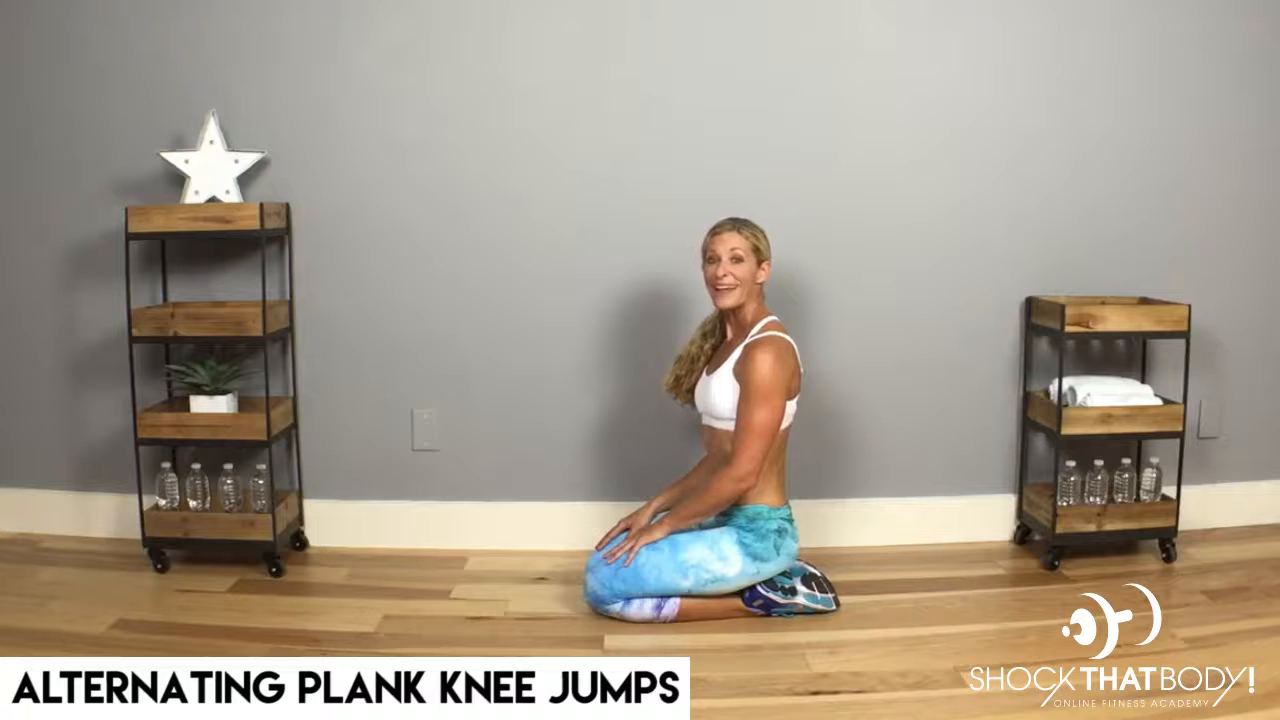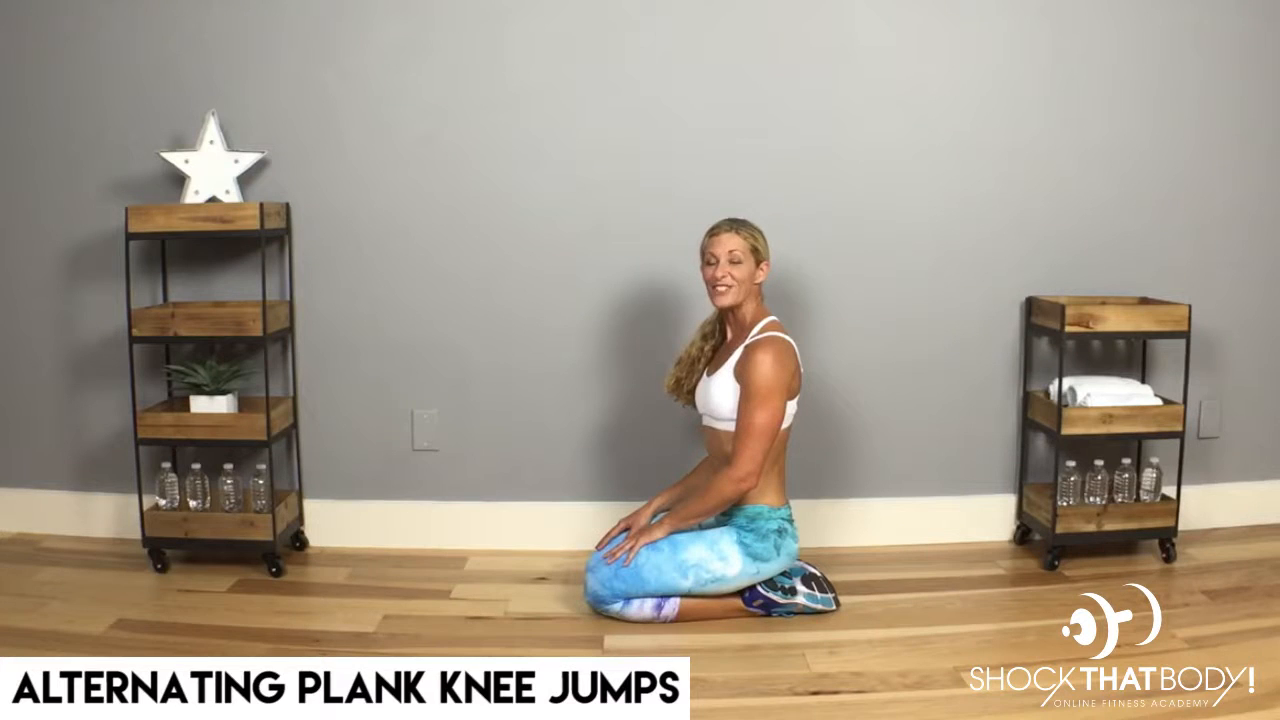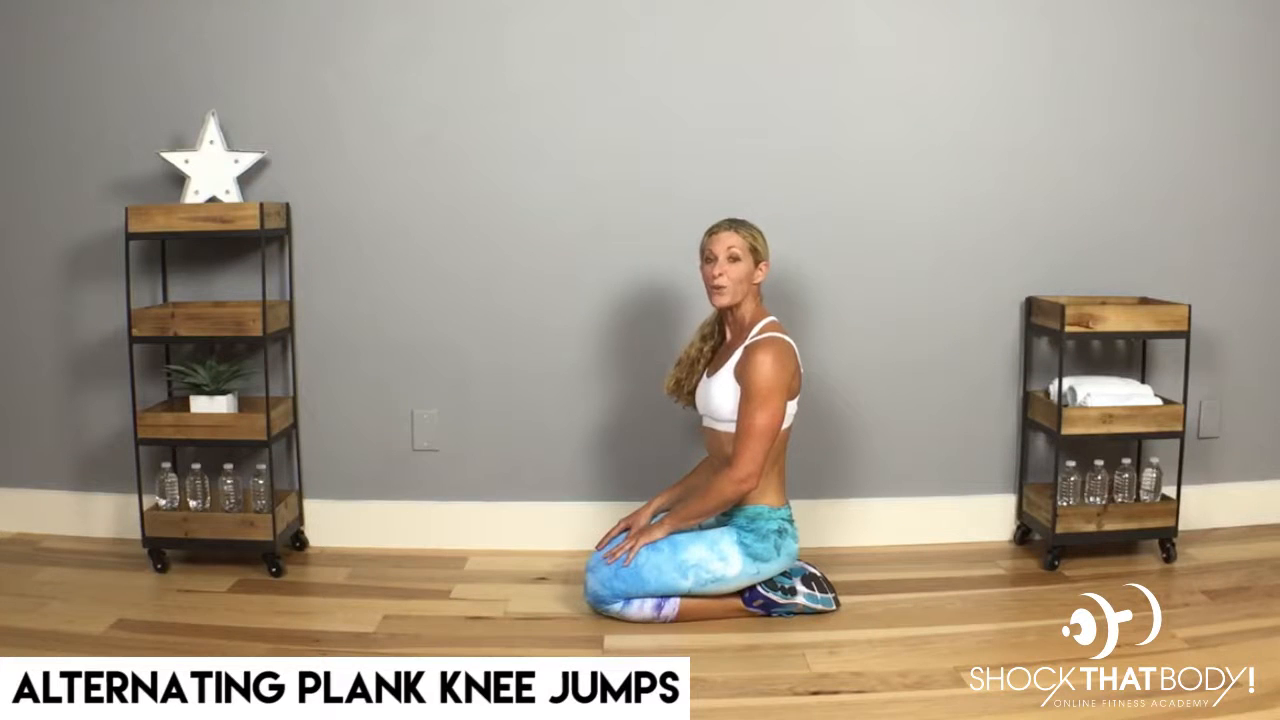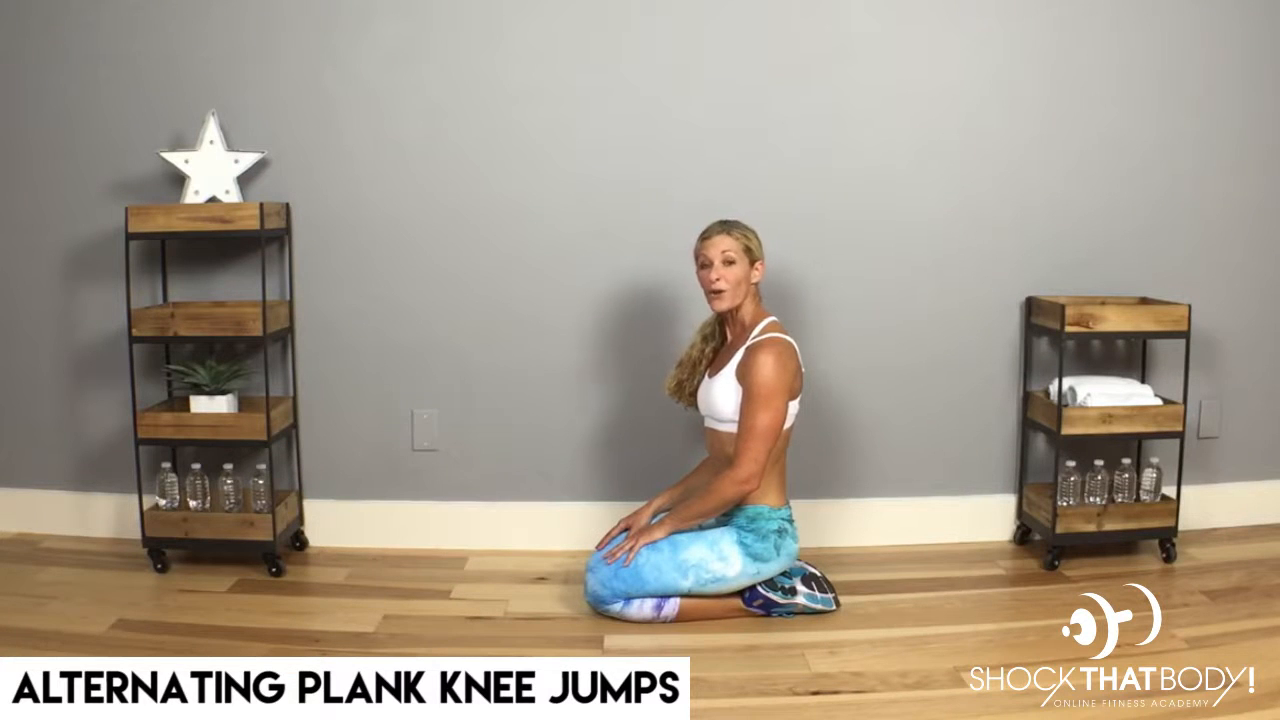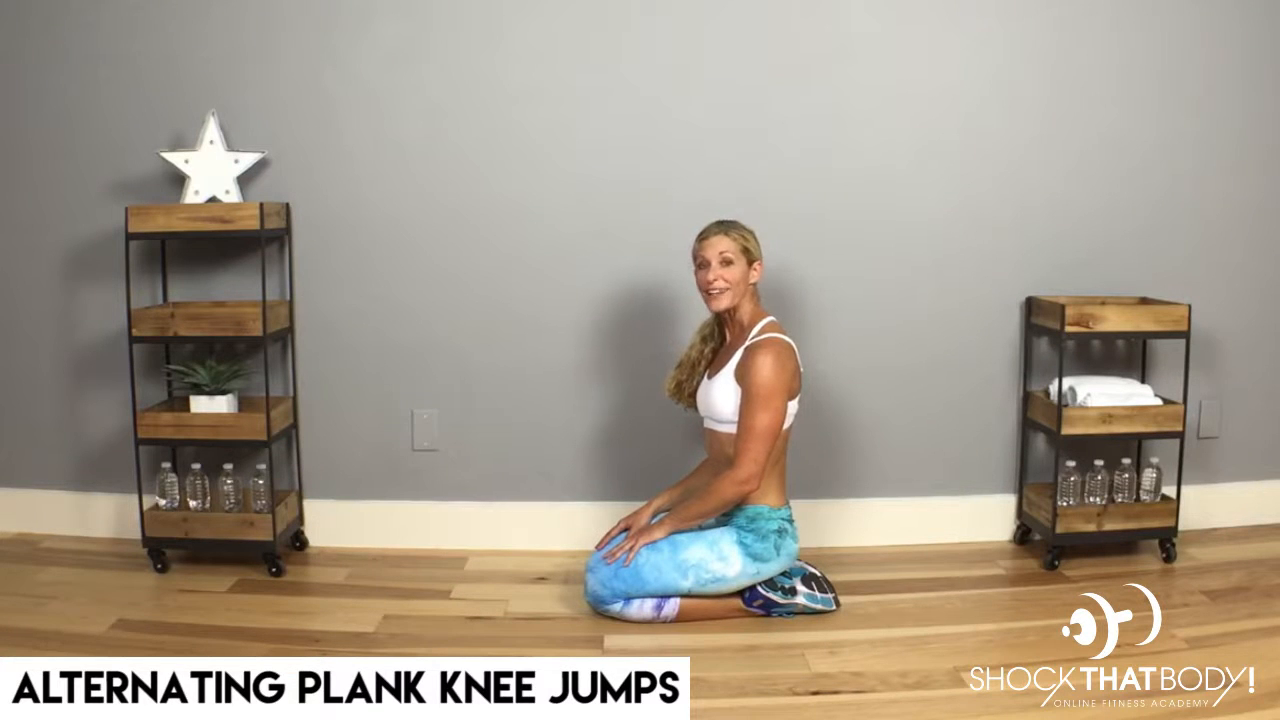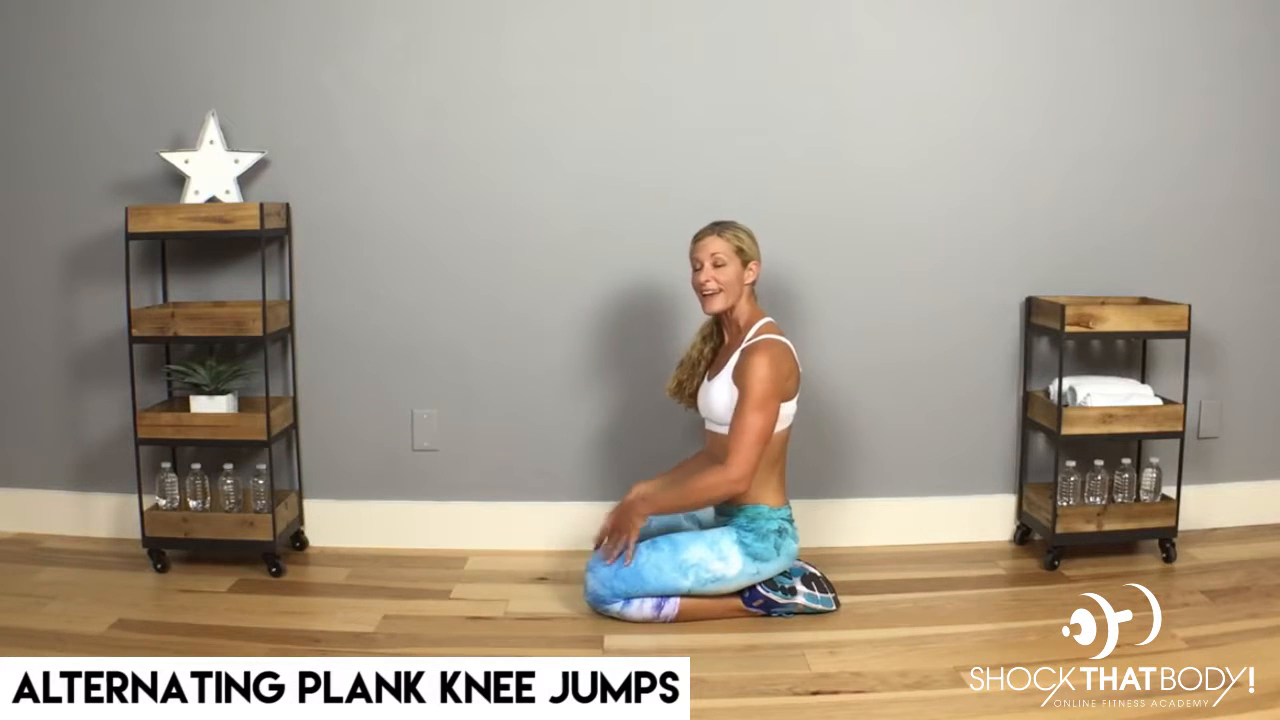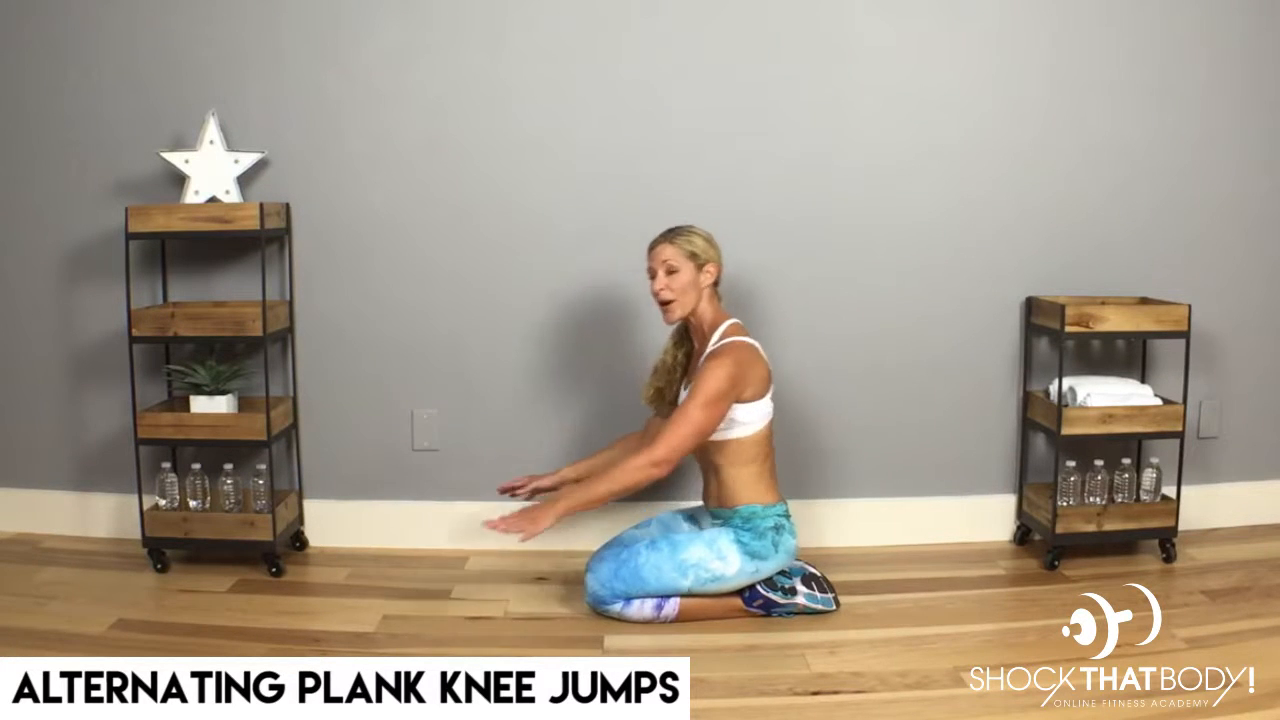
dt=0.4s
person 1, frame 1
left shoulder: (766, 351)
right shoulder: (724, 340)
left elbow: (742, 473)
left wrist: (664, 524)
right wrist: (654, 507)
left hip: (755, 533)
right hip: (726, 518)
left knee: (605, 584)
right knee: (605, 560)
left ankle: (759, 599)
right ankle: (772, 577)
person 1, frame 2
left shoulder: (766, 352)
right shoulder: (724, 340)
left elbow: (742, 474)
left wrist: (665, 524)
right wrist: (654, 507)
left hip: (755, 532)
right hip: (727, 518)
left knee: (604, 584)
right knee: (607, 558)
left ankle: (759, 599)
right ankle: (771, 577)
person 1, frame 3
left shoulder: (766, 352)
right shoulder: (724, 341)
left elbow: (743, 475)
left wrist: (664, 525)
right wrist: (653, 507)
left hip: (756, 533)
right hip: (727, 518)
left knee: (604, 584)
right knee: (607, 558)
left ankle: (760, 599)
right ankle: (773, 578)
person 1, frame 4
left shoulder: (768, 353)
right shoulder: (725, 341)
left elbow: (744, 475)
left wrist: (665, 524)
right wrist: (654, 506)
left hip: (756, 533)
right hip: (728, 518)
left knee: (603, 584)
right knee: (607, 558)
left ankle: (759, 598)
right ankle: (770, 577)
person 1, frame 5
left shoulder: (766, 353)
right shoulder: (722, 342)
left elbow: (745, 476)
left wrist: (664, 525)
right wrist: (653, 507)
left hip: (756, 533)
right hip: (727, 519)
left knee: (604, 584)
right knee: (608, 558)
left ankle: (759, 598)
right ankle: (770, 577)
person 1, frame 6
left shoulder: (764, 355)
right shoulder: (722, 342)
left elbow: (734, 476)
left wrist: (644, 506)
right wrist: (645, 492)
left hip: (755, 533)
right hip: (726, 519)
left knee: (604, 584)
right knee: (608, 557)
left ankle: (760, 597)
right ankle: (764, 577)
person 1, frame 7
left shoulder: (730, 357)
right shoulder: (691, 348)
left elbow: (657, 460)
right elbow: (648, 437)
left wrist: (557, 506)
right wrist: (559, 478)
left hip: (752, 533)
right hip: (718, 520)
left knee: (606, 585)
right knee: (607, 562)
left ankle: (759, 595)
right ankle: (762, 574)
